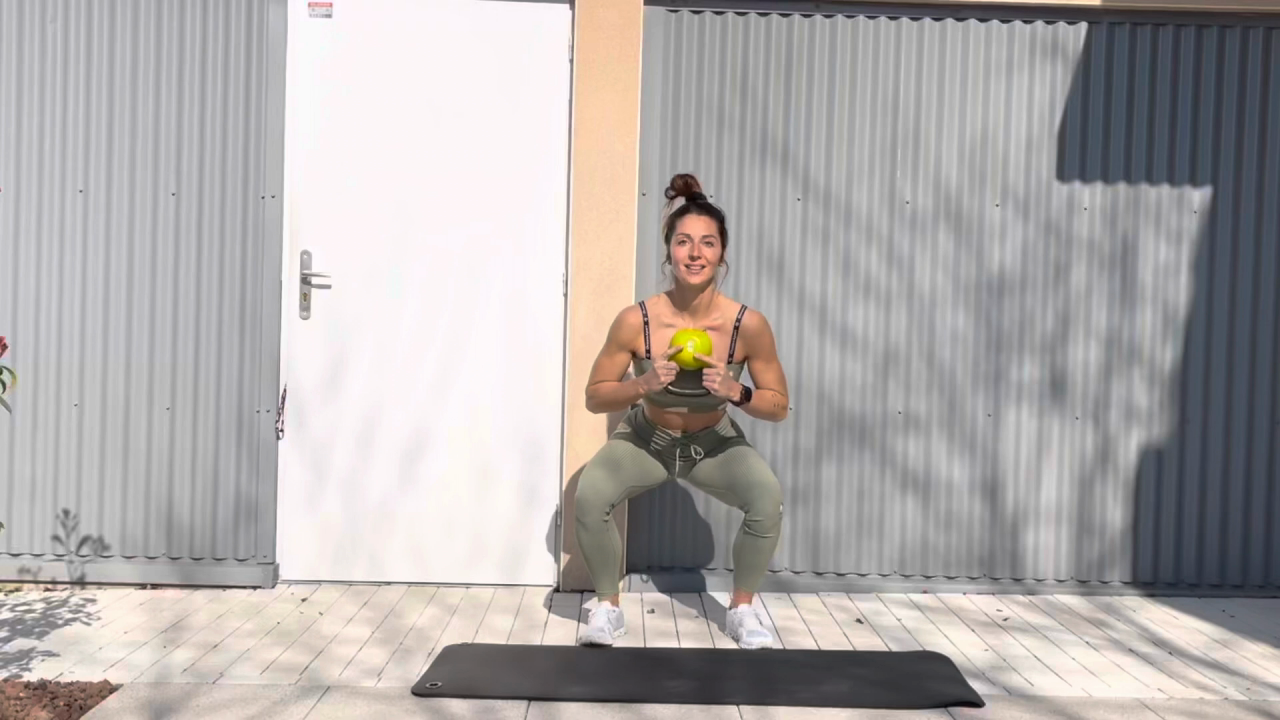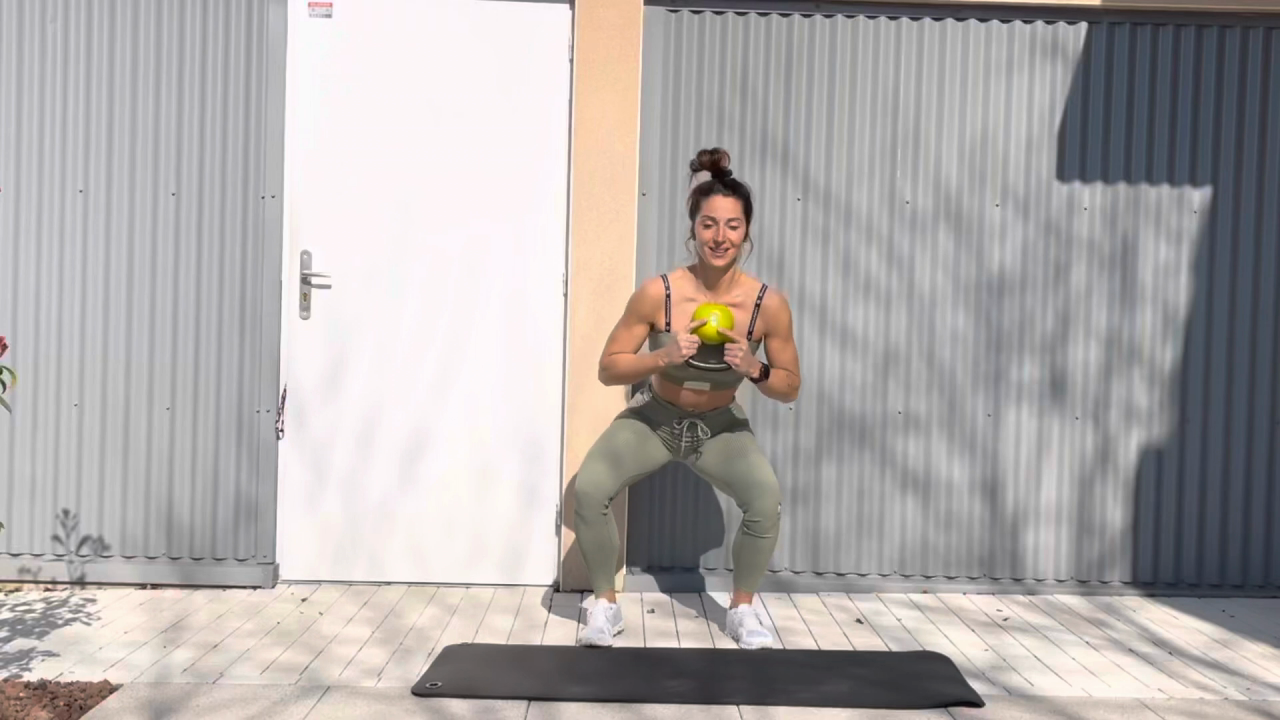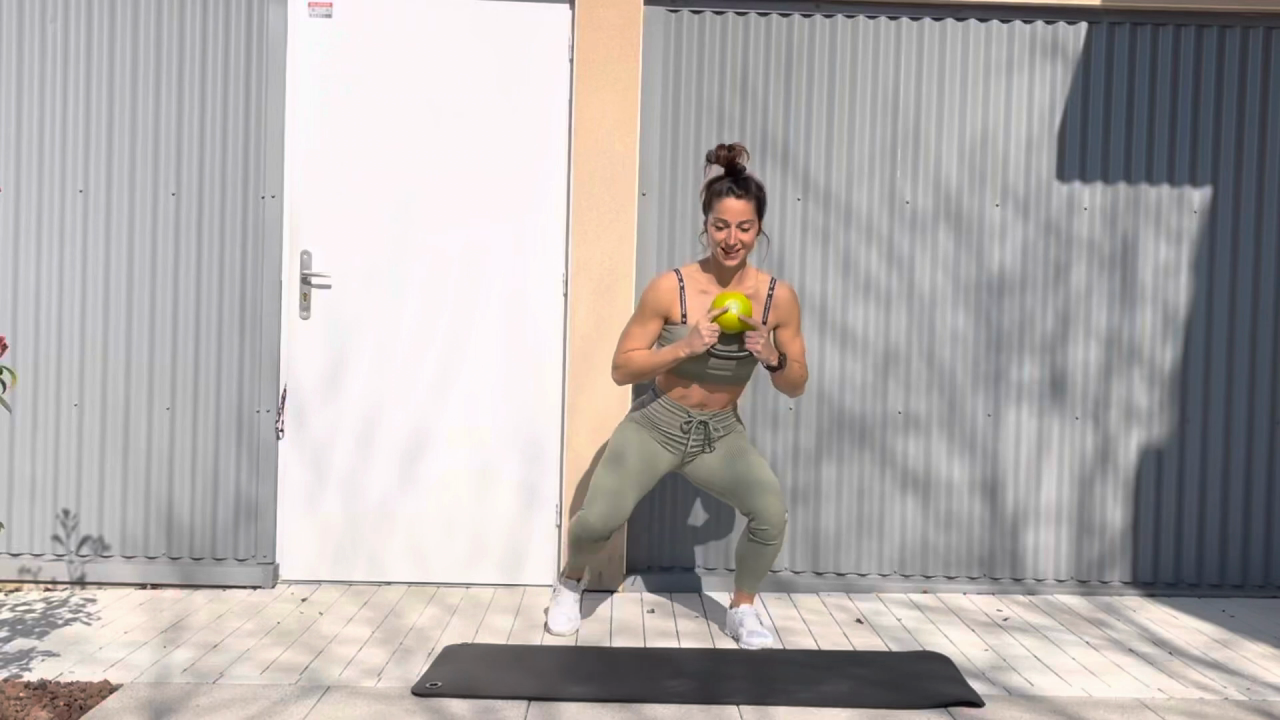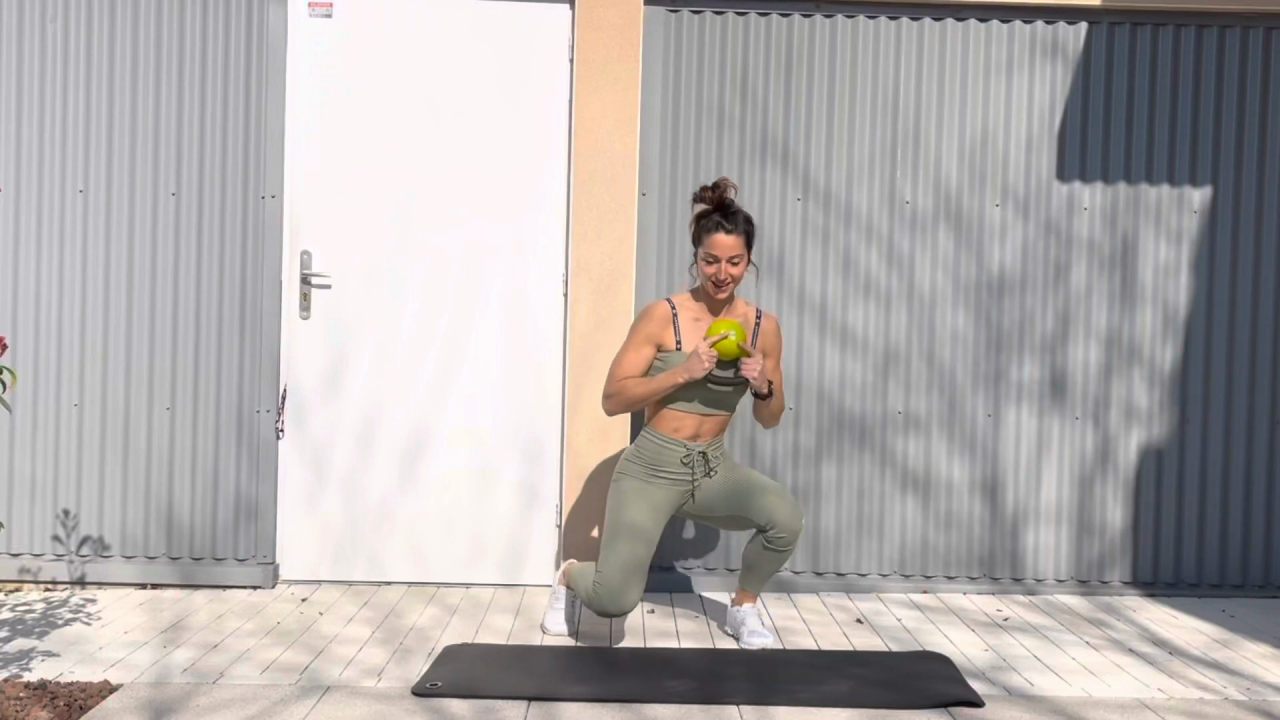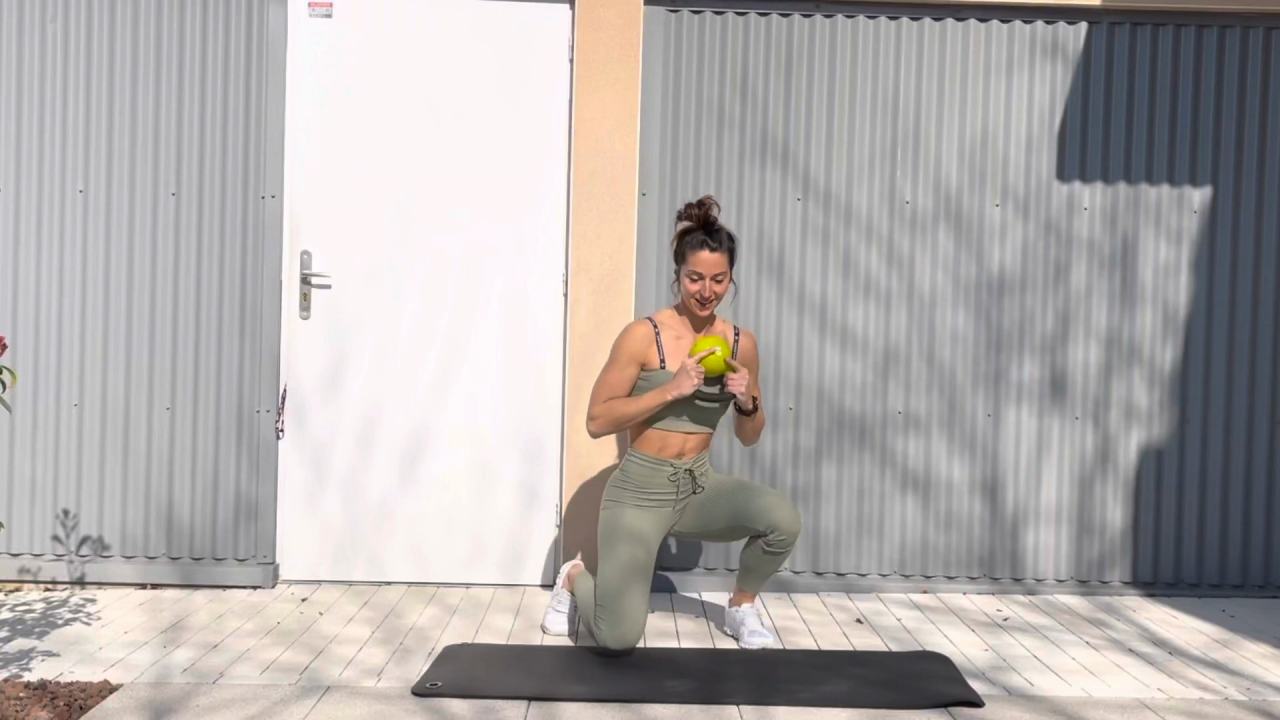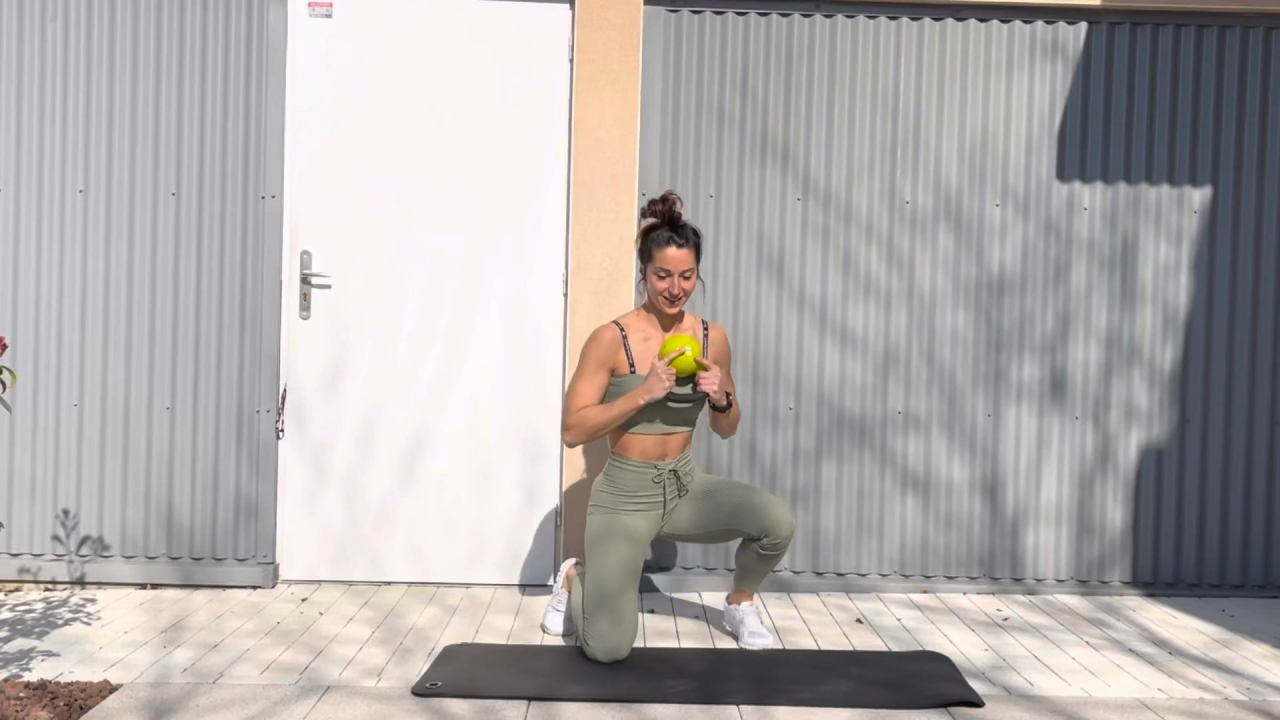
dt=0.2s
person 1, frame 1
left shoulder: (748, 324)
right shoulder: (635, 320)
left elbow: (778, 405)
right elbow: (595, 396)
left wrist: (736, 392)
right wrist: (644, 384)
left hip: (713, 442)
right hip: (646, 439)
left knee: (767, 498)
right knee: (590, 496)
left ankle: (741, 609)
right ankle: (608, 605)
person 1, frame 2
left shoulder: (768, 304)
right shoulder: (656, 293)
left elbow: (790, 387)
right elbow: (608, 369)
left wrist: (754, 369)
right wrist: (663, 357)
left hip: (720, 426)
right hip: (653, 417)
left knee: (765, 501)
right knee: (589, 489)
left ankle: (742, 608)
right ankle: (605, 602)
person 1, frame 3
left shoulder: (778, 297)
right shoulder: (670, 287)
left elbow: (796, 384)
right elbow: (621, 369)
left wrist: (772, 357)
right wrist: (685, 347)
left hip: (721, 434)
right hip: (655, 424)
left knee: (772, 511)
right knee: (602, 516)
left ankle: (742, 607)
right ankle: (571, 580)
person 1, frame 4
left shoulder: (763, 327)
right shoulder: (661, 316)
left elbow: (771, 418)
right elbow: (612, 399)
left wrist: (763, 385)
right wrist: (684, 371)
left hip: (713, 467)
right hip: (650, 466)
left knee: (786, 518)
right knee: (617, 597)
left ankle: (743, 607)
right ankle: (569, 579)
person 1, frame 5
left shoulder: (742, 343)
right shoulder: (643, 336)
left elbow: (750, 436)
right elbow: (597, 421)
left wrist: (748, 401)
right wrist: (670, 389)
left hip: (700, 485)
right hip: (638, 490)
left knee: (783, 519)
right knee: (618, 636)
left ankle: (741, 607)
right ankle: (574, 580)
person 1, frame 6
left shoulder: (712, 338)
right shoulder: (610, 339)
left elbow: (726, 429)
right elbow: (572, 430)
left wrist: (722, 397)
right wrist: (644, 393)
left hip: (686, 486)
right hip: (624, 495)
left knee: (778, 521)
right knee: (609, 647)
left ankle: (739, 605)
right ankle: (575, 580)
